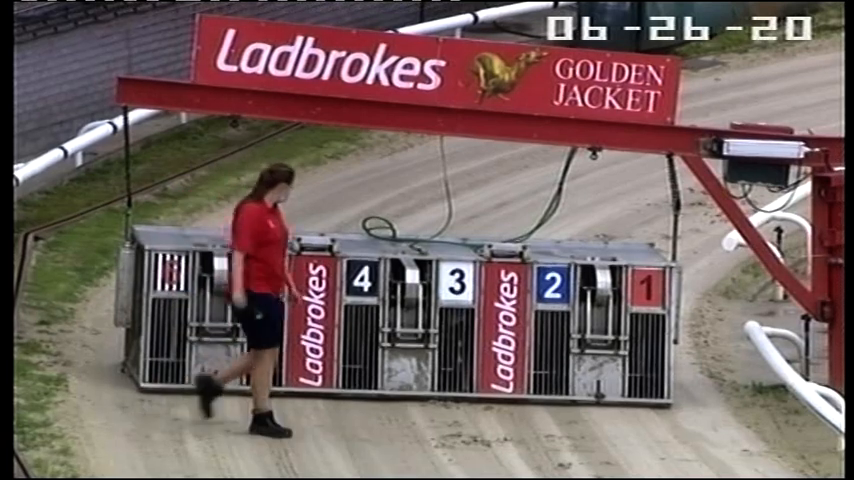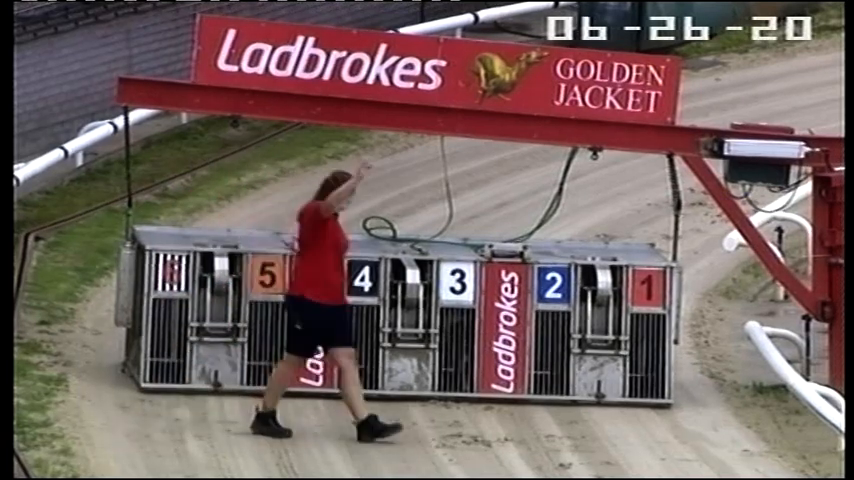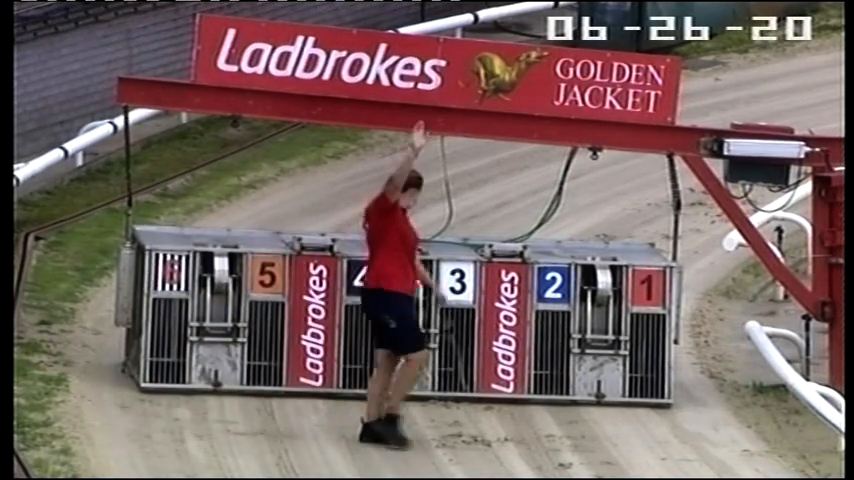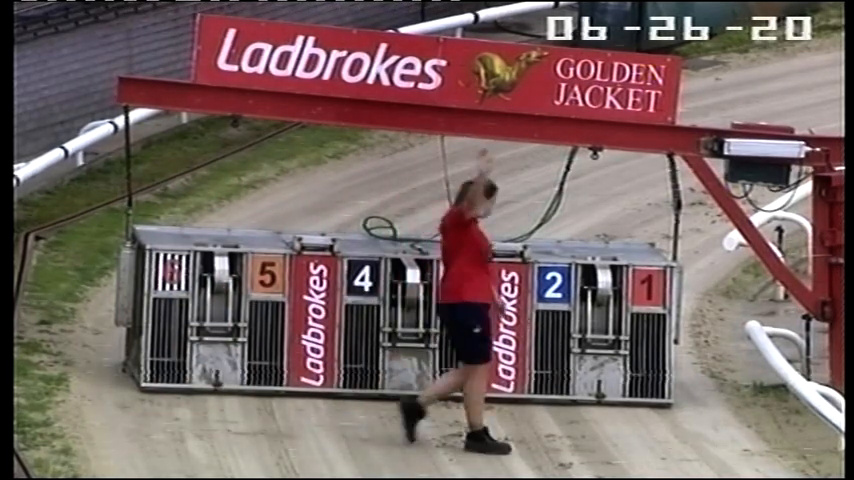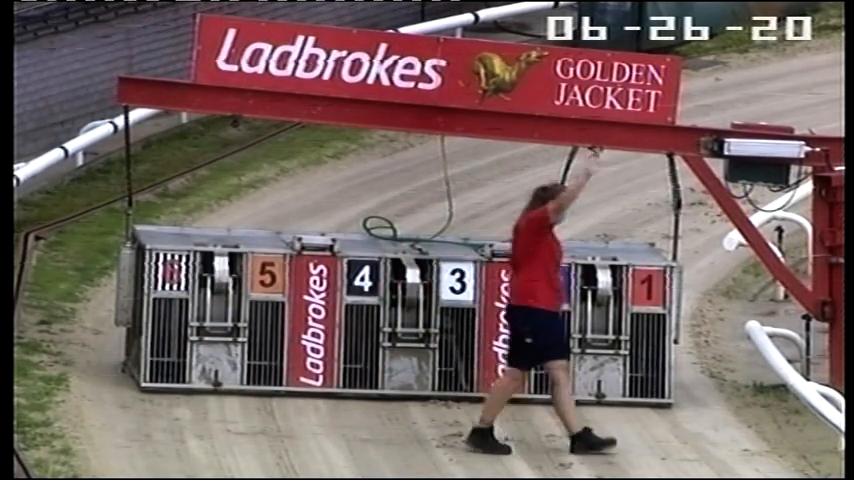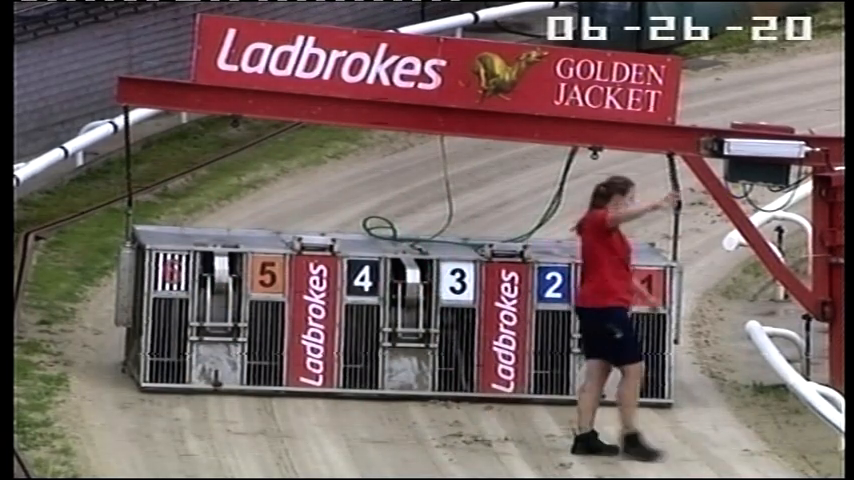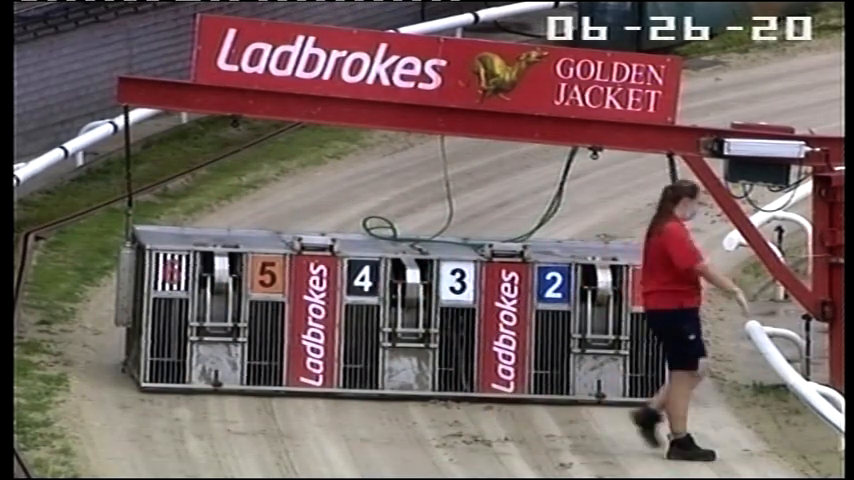
dt=0.4s
person 1, frame 1
left shoulder: (274, 212)
right shoulder: (251, 212)
right elbow: (238, 253)
left wrist: (290, 285)
right wrist: (237, 289)
left hip: (270, 293)
right hip: (253, 293)
left knee: (262, 354)
right knee: (267, 354)
left ankle: (211, 384)
right ankle: (262, 418)
person 1, frame 2
left shoulder: (332, 219)
right shoulder: (316, 212)
right elbow: (331, 202)
right wrist: (355, 180)
left hip: (333, 301)
right hip: (308, 300)
left knee: (348, 362)
right knee: (294, 361)
left ankle: (366, 424)
right ankle: (264, 417)
person 1, frame 3
left shoulder: (399, 217)
right shoulder: (382, 209)
left elbow: (409, 258)
right elbow: (396, 181)
left wrist: (431, 284)
right wrist: (413, 152)
left hip: (398, 296)
right hip: (383, 295)
left knee: (387, 363)
right knee: (416, 357)
left ankle: (372, 424)
right ankle: (386, 419)
person 1, frame 4
left shoulder: (470, 227)
right shoulder: (457, 220)
right elbow: (470, 201)
left wrist: (492, 295)
right wrist: (482, 176)
left hip: (471, 303)
right hip: (463, 304)
left knee: (469, 370)
right knee: (478, 369)
left ankle: (416, 405)
right ankle: (477, 435)
person 1, frame 5
left shoulder: (541, 231)
right shoulder: (533, 222)
right elbow: (561, 204)
right wrist: (585, 175)
left hip: (547, 311)
right hip: (530, 310)
left knee: (561, 374)
right knee: (515, 375)
left ankle: (579, 437)
right ankle: (481, 432)
person 1, frame 6
left shoulder: (608, 230)
right shoulder: (596, 221)
left elbow: (620, 272)
right elbow: (622, 215)
left wrist: (645, 295)
right wrist: (656, 205)
left hip: (603, 308)
right hip: (604, 308)
left knee: (597, 372)
right knee: (633, 369)
left ankle: (584, 437)
right ankle: (630, 437)
person 1, frame 7
left shoulder: (661, 228)
right shoulder: (673, 231)
right elbow: (699, 267)
right wrist: (734, 290)
left hip: (665, 310)
right hip: (674, 310)
left knee: (695, 369)
right knee: (684, 375)
left ankle: (650, 412)
right ankle: (680, 442)
